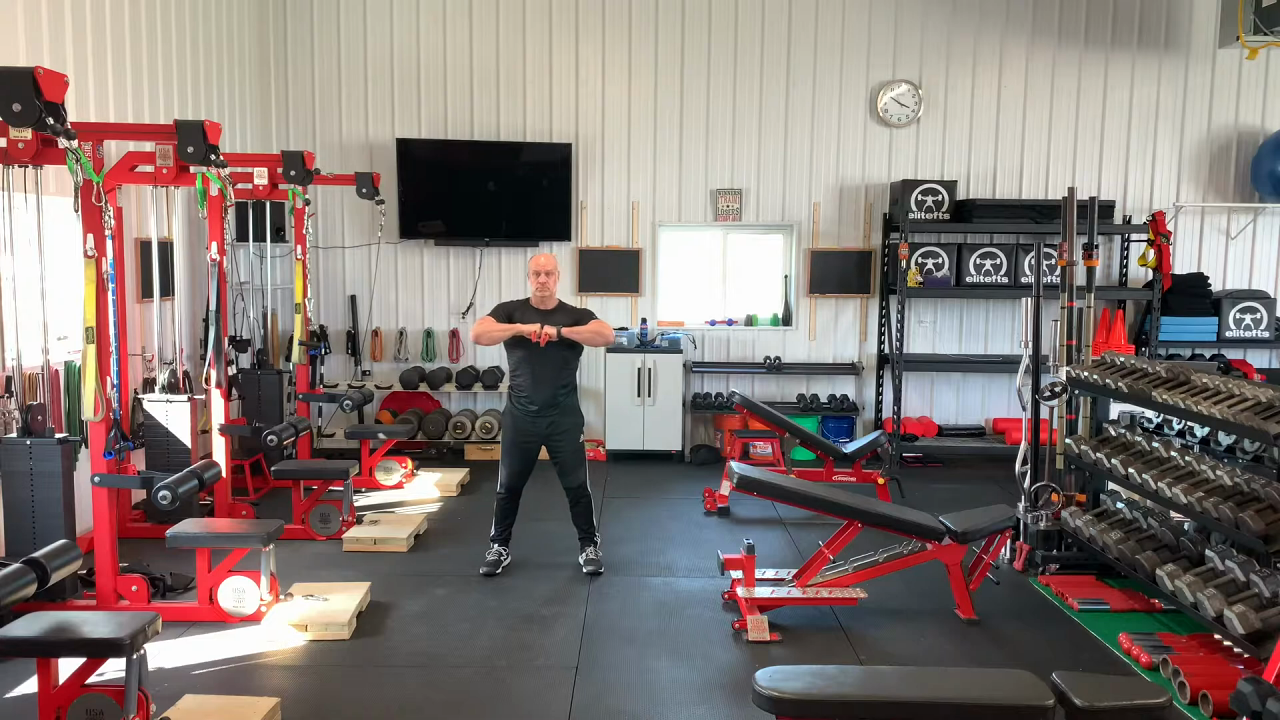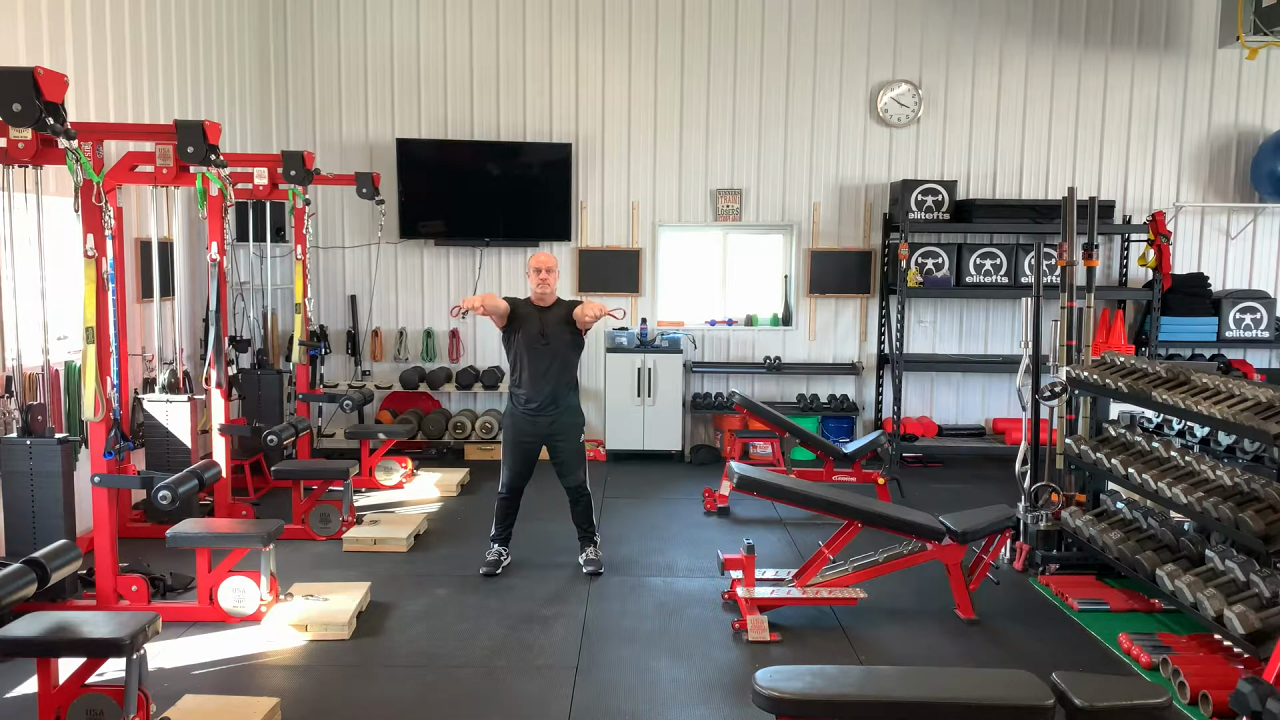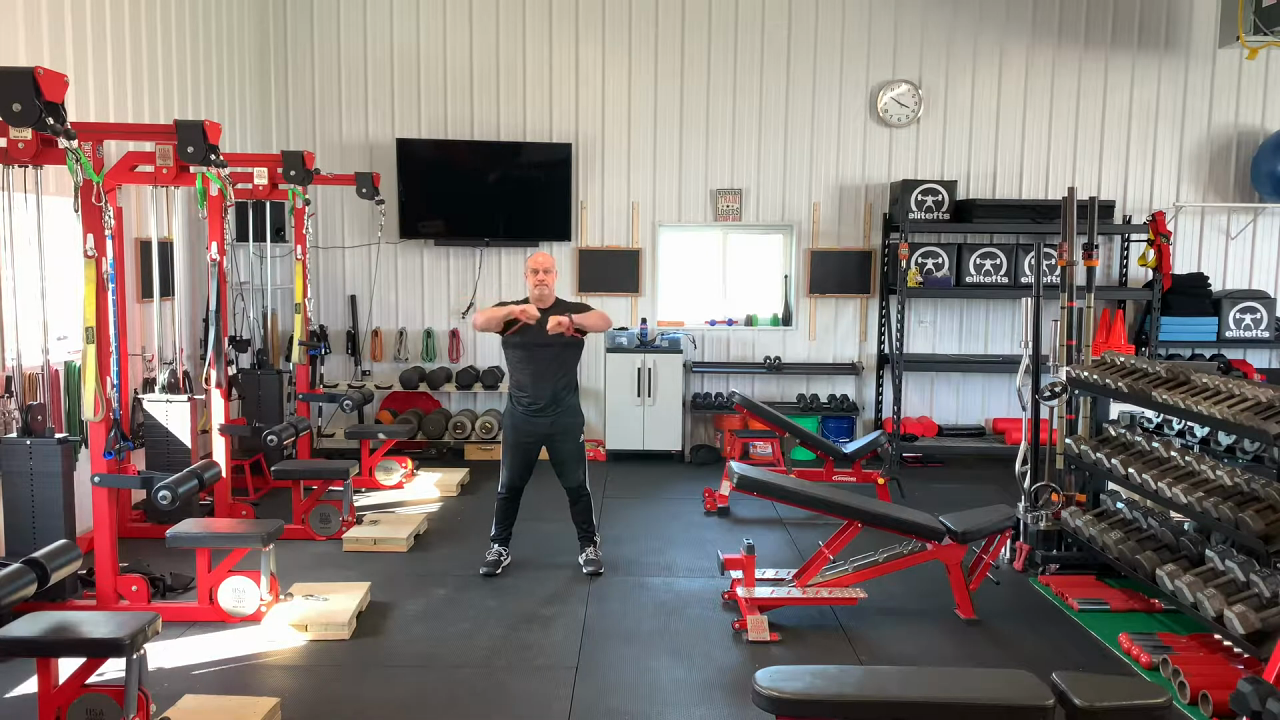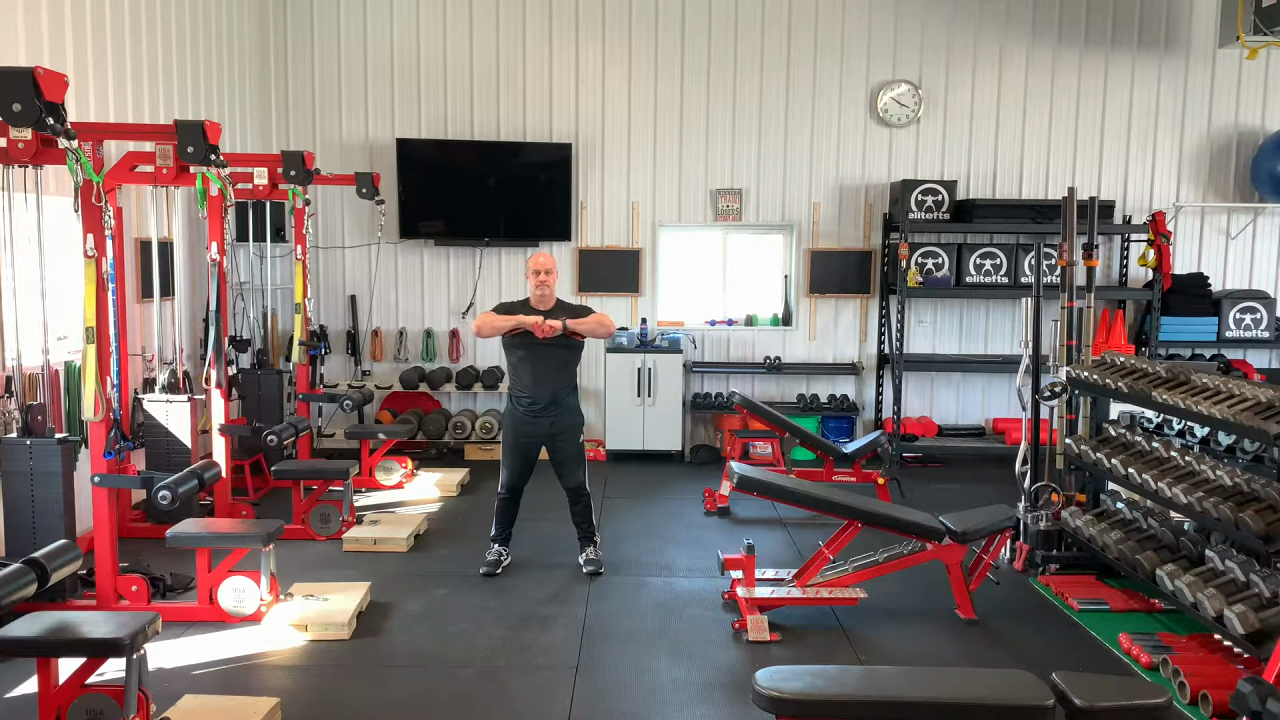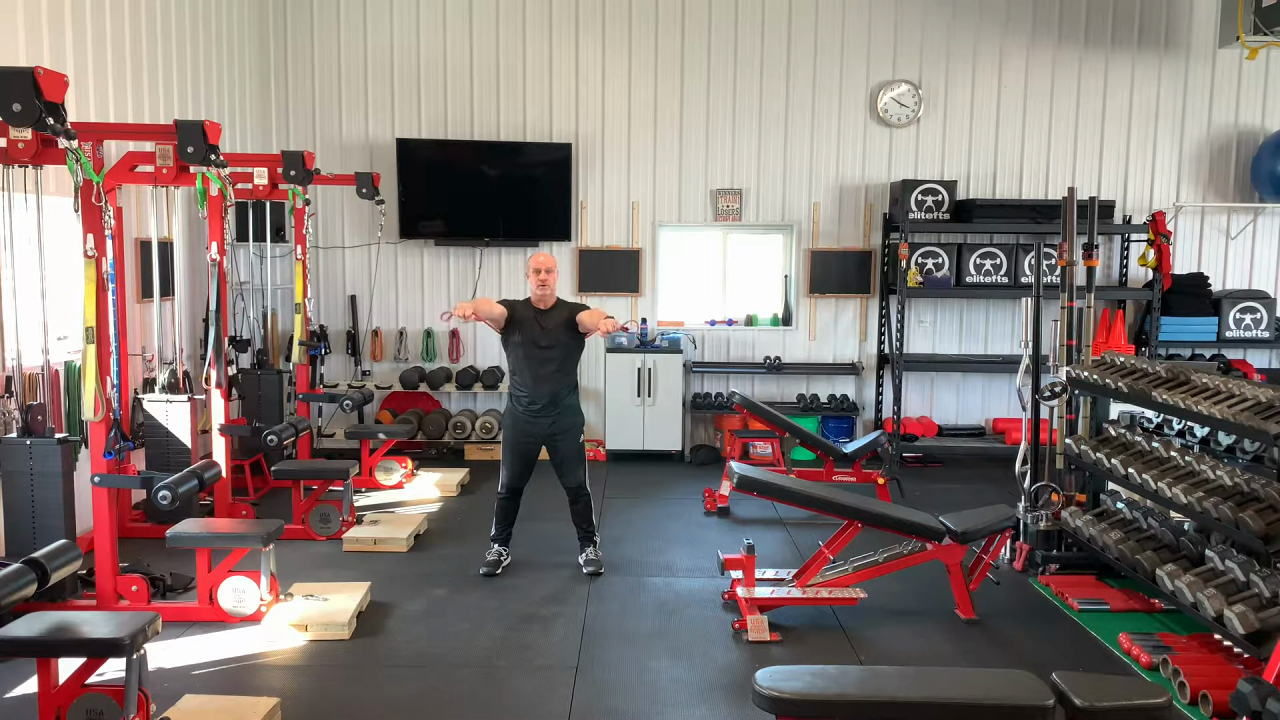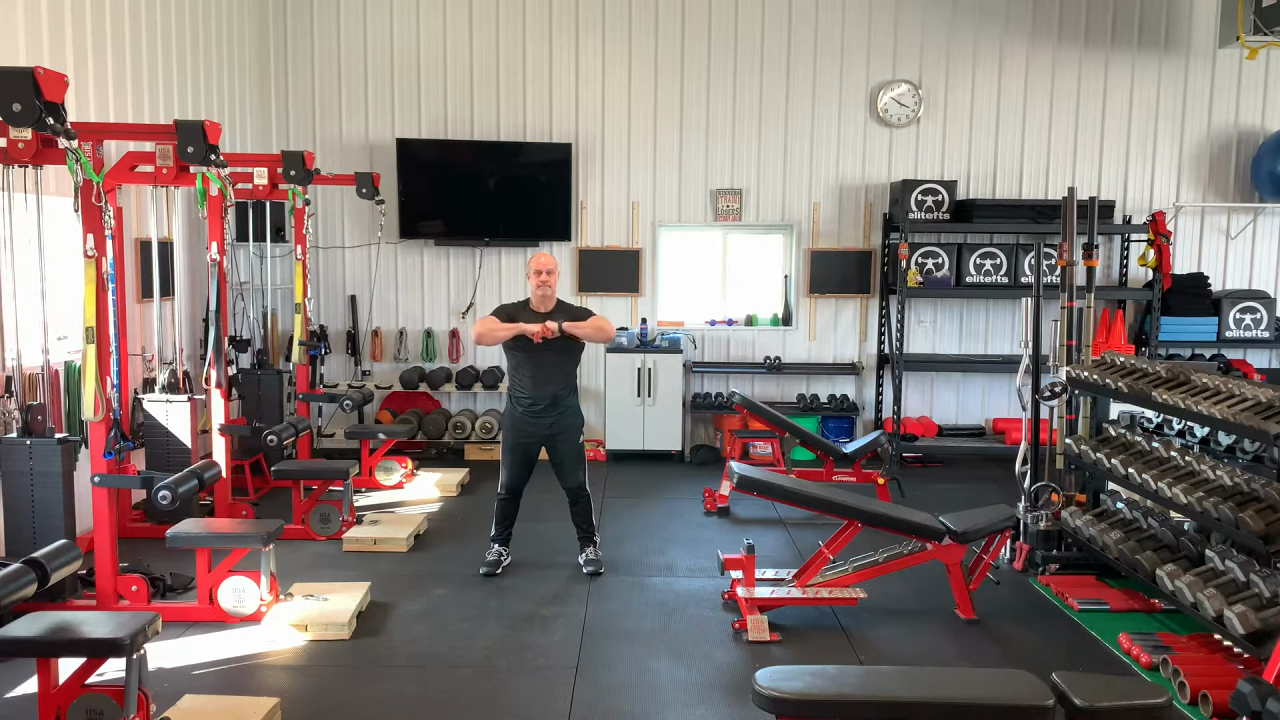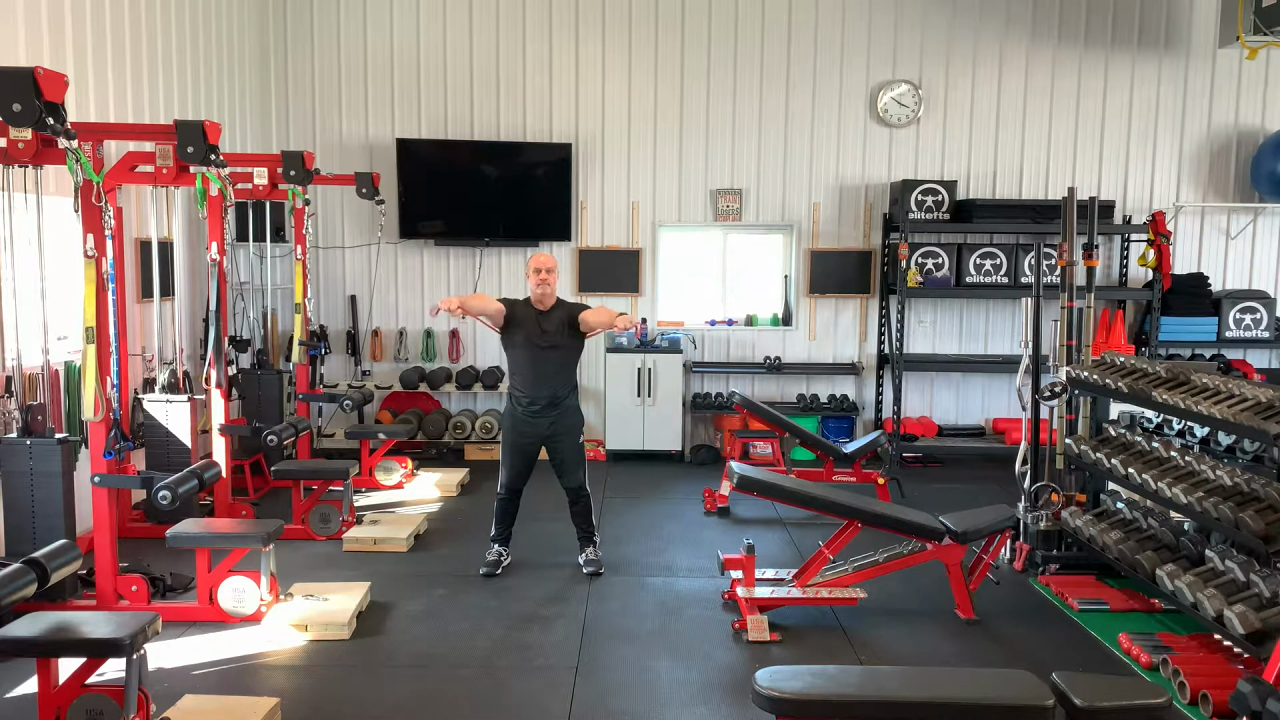
dt=0.7s
person 1, frame 1
left shoulder: (576, 315)
right shoulder: (511, 311)
left elbow: (607, 336)
right elbow: (477, 334)
left wrist: (558, 331)
right wrist: (522, 328)
left hip: (564, 418)
right hip: (520, 417)
left knee: (577, 486)
right knee: (509, 486)
left ankle: (589, 547)
right ankle: (499, 547)
person 1, frame 2
left shoulder: (571, 311)
right shoulder: (514, 310)
left elbow: (586, 312)
right elbow: (495, 305)
left wrist: (593, 309)
right wrist: (480, 302)
left hip: (565, 417)
right hip: (521, 416)
left knee: (577, 486)
right knee: (510, 486)
left ankle: (589, 546)
right ankle: (499, 547)
person 1, frame 3
left shoulder: (572, 310)
right shoulder: (511, 311)
left elbow: (604, 321)
right elbow: (479, 321)
left wrist: (569, 320)
right wrist: (514, 310)
left hip: (565, 417)
right hip: (521, 417)
left knee: (577, 486)
right knee: (509, 486)
left ankle: (589, 547)
right ankle: (499, 547)
person 1, frame 4
left shoulder: (574, 313)
right shoulder: (510, 311)
left elbow: (608, 327)
right elbow: (479, 327)
left wrist: (564, 324)
right wrist: (523, 320)
left hip: (565, 418)
right hip: (520, 418)
left knee: (576, 487)
right knee: (509, 487)
left ankle: (589, 547)
right ankle: (499, 548)
person 1, frame 5
left shoulder: (572, 312)
right shoulder: (513, 311)
left elbow: (591, 317)
right elbow: (490, 308)
left wrist: (605, 320)
right wrist: (470, 306)
left hip: (565, 418)
right hip: (521, 417)
left knee: (576, 486)
right knee: (509, 486)
left ankle: (588, 547)
right ankle: (499, 547)
person 1, frame 6
left shoulder: (575, 315)
right shoulder: (510, 313)
left elbow: (607, 332)
right elbow: (478, 334)
left wrist: (561, 327)
right wrist: (523, 327)
left hip: (564, 418)
right hip: (520, 418)
left knee: (576, 487)
right knee: (509, 487)
left ankle: (589, 547)
right ankle: (499, 548)
person 1, frame 7
left shoulder: (573, 313)
right shoulder: (512, 311)
left elbow: (596, 317)
right elbow: (485, 304)
left wrist: (616, 317)
right wrist: (460, 303)
left hip: (564, 418)
right hip: (520, 417)
left knee: (576, 487)
right knee: (509, 487)
left ankle: (588, 547)
right ankle: (499, 547)
